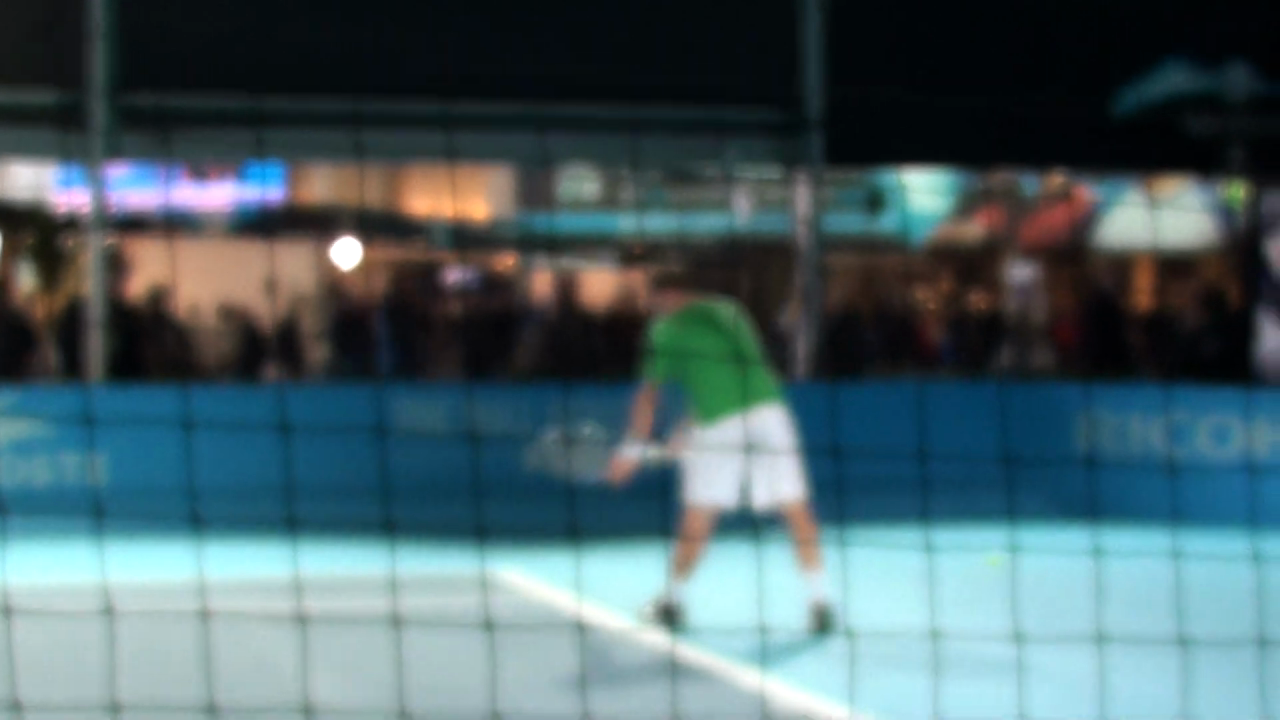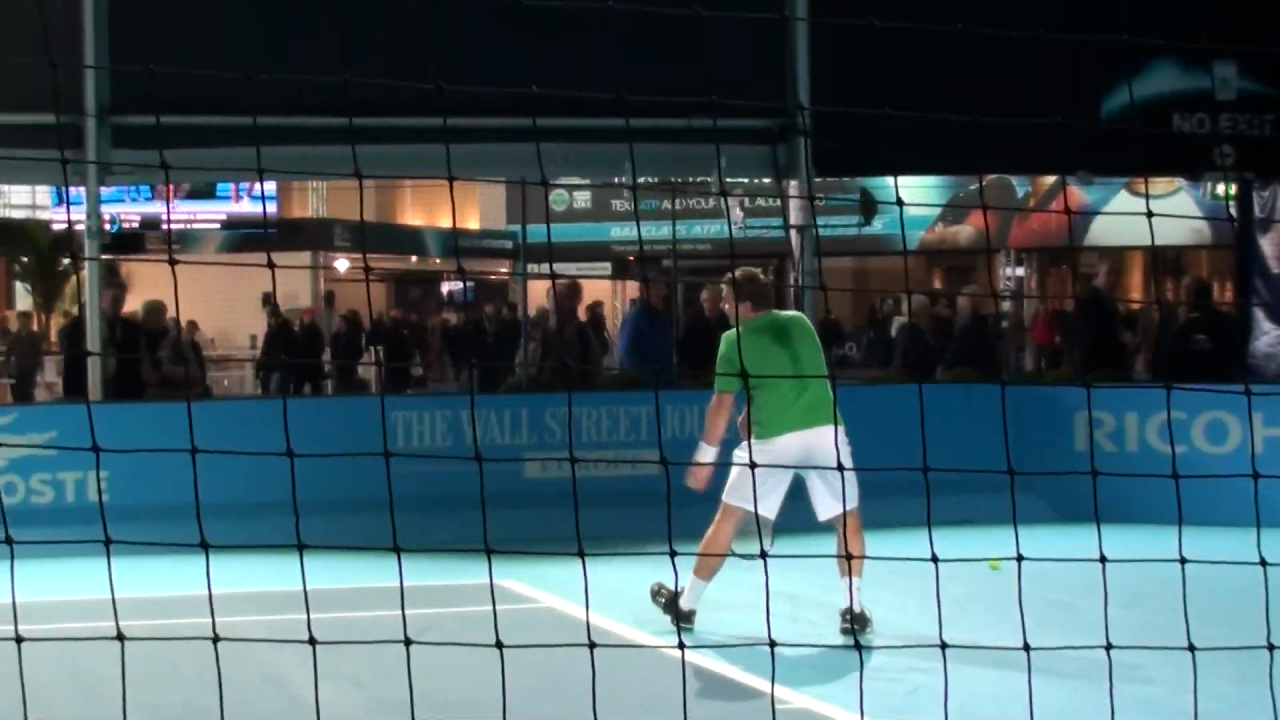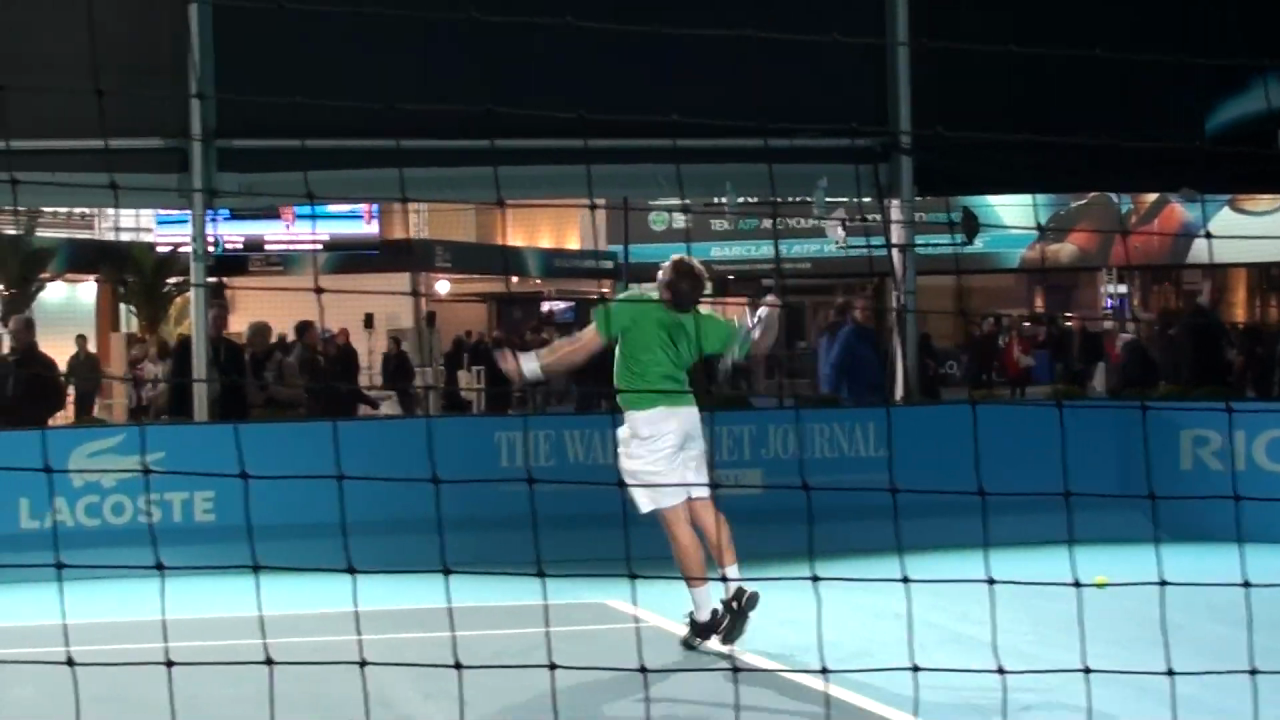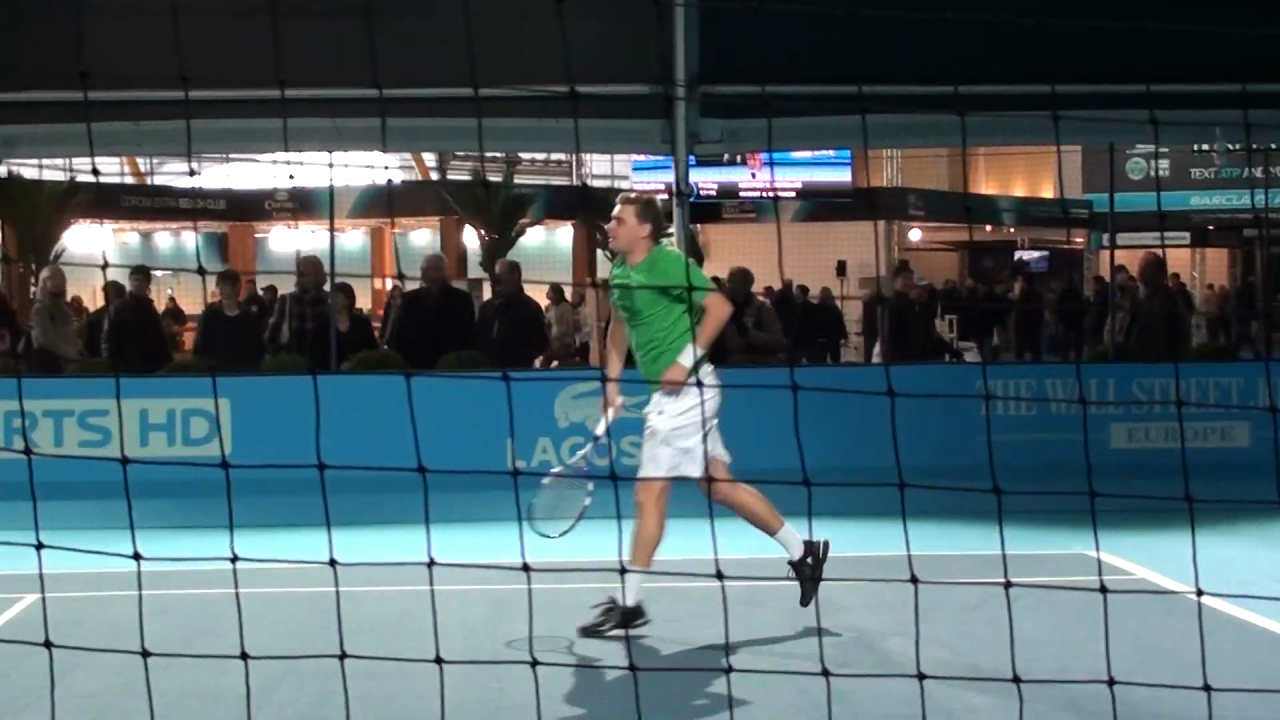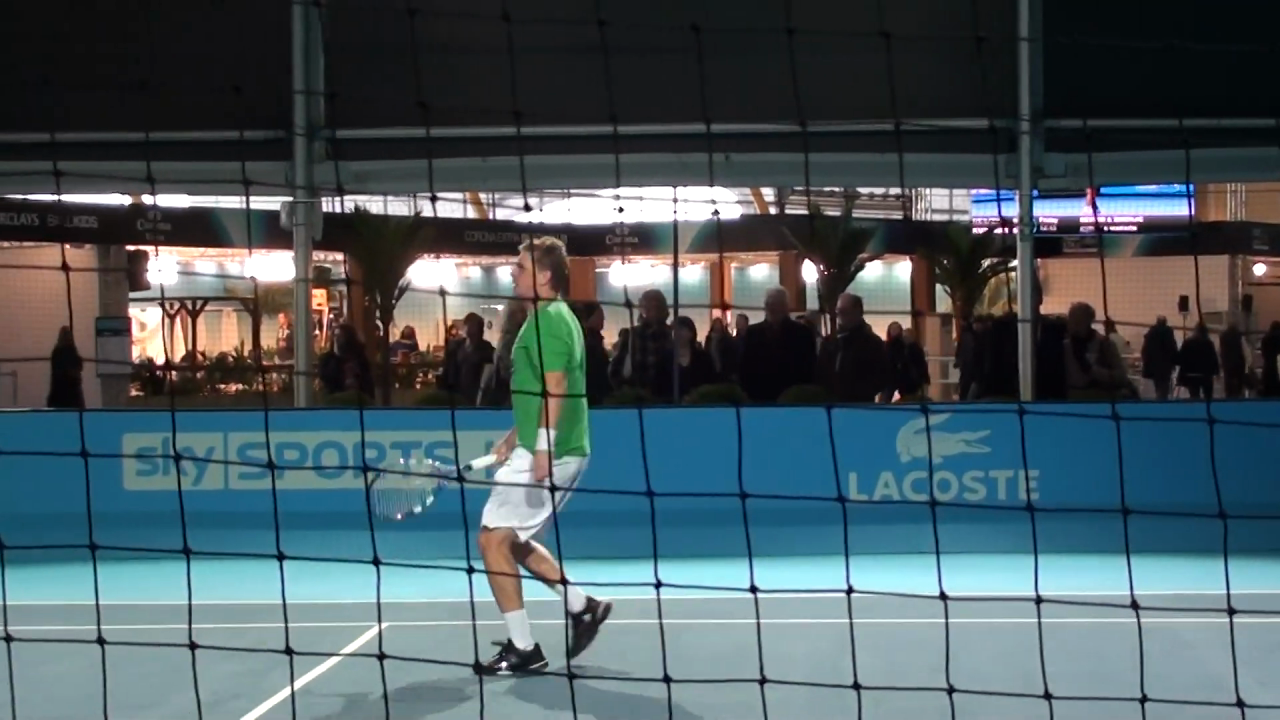
dt=1s
person 1, frame 1
left shoulder: (667, 331)
right shoulder: (730, 312)
left elbow: (649, 395)
left wrist: (631, 448)
right wrist: (693, 428)
left hip: (720, 424)
right hip: (768, 412)
left knee: (698, 516)
right knee: (797, 511)
left ankle: (671, 603)
right ankle: (819, 602)
person 1, frame 2
left shoulder: (734, 340)
right shoulder: (800, 323)
left elbow: (722, 405)
left wrist: (704, 458)
left hip: (771, 440)
right hip: (825, 433)
left knee: (727, 518)
right knee: (849, 519)
left ankle: (684, 602)
right ankle: (853, 609)
person 1, frame 3
left shoulder: (634, 306)
right shoulder: (701, 324)
left elbow: (578, 350)
right elbow: (759, 343)
left wrist: (527, 364)
right wrist: (767, 314)
left hip: (648, 422)
right hip: (682, 418)
left knee: (674, 520)
right knee: (702, 508)
left ankle: (705, 613)
right ankle: (735, 589)
person 1, frame 4
left shoulder: (669, 264)
right shoulder: (620, 272)
left elbow: (720, 308)
right elbow: (620, 327)
left wrist: (686, 359)
right wrist: (612, 379)
left hip: (685, 391)
right hip: (671, 395)
left knee: (649, 492)
right knee: (721, 486)
left ankle: (630, 603)
right ankle: (802, 550)
person 1, frame 5
left shoulder: (545, 319)
right shoulder: (552, 319)
left elbow: (556, 387)
left wrist: (541, 448)
right wrist: (516, 436)
left hip: (547, 452)
right hip: (554, 451)
left knee: (492, 538)
right knee: (516, 541)
left ankle: (523, 648)
right ankle: (581, 607)
